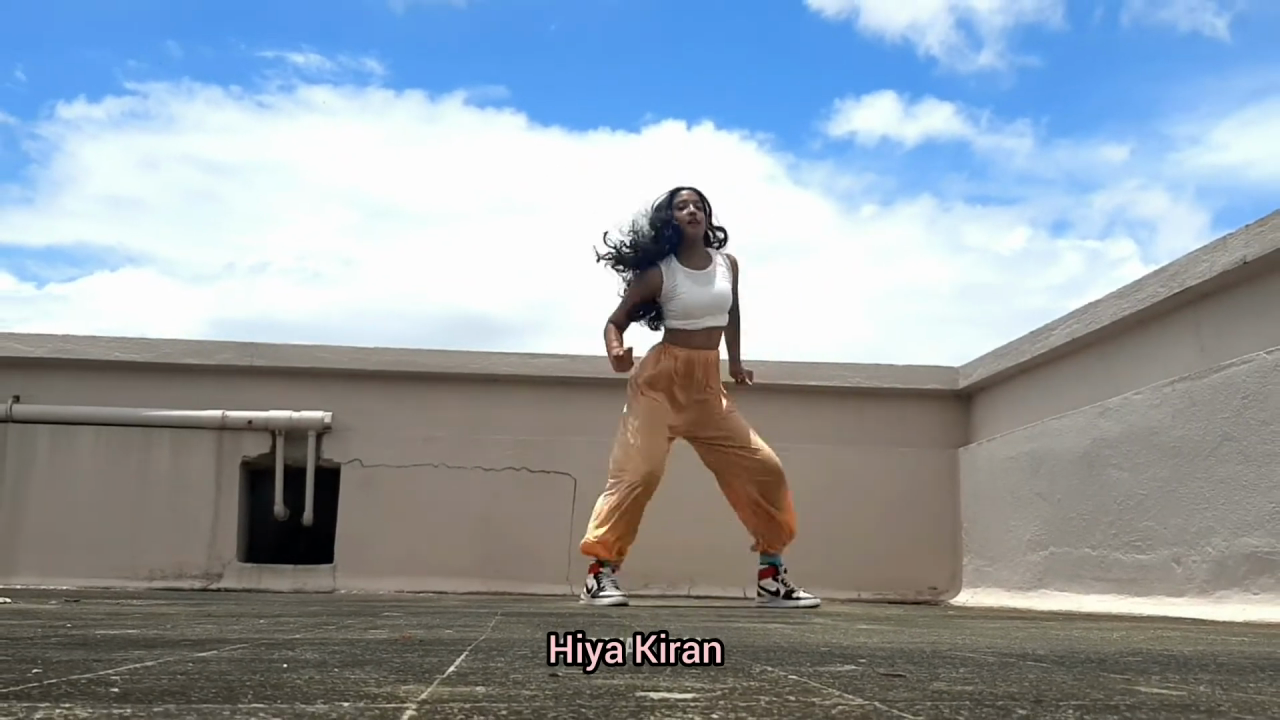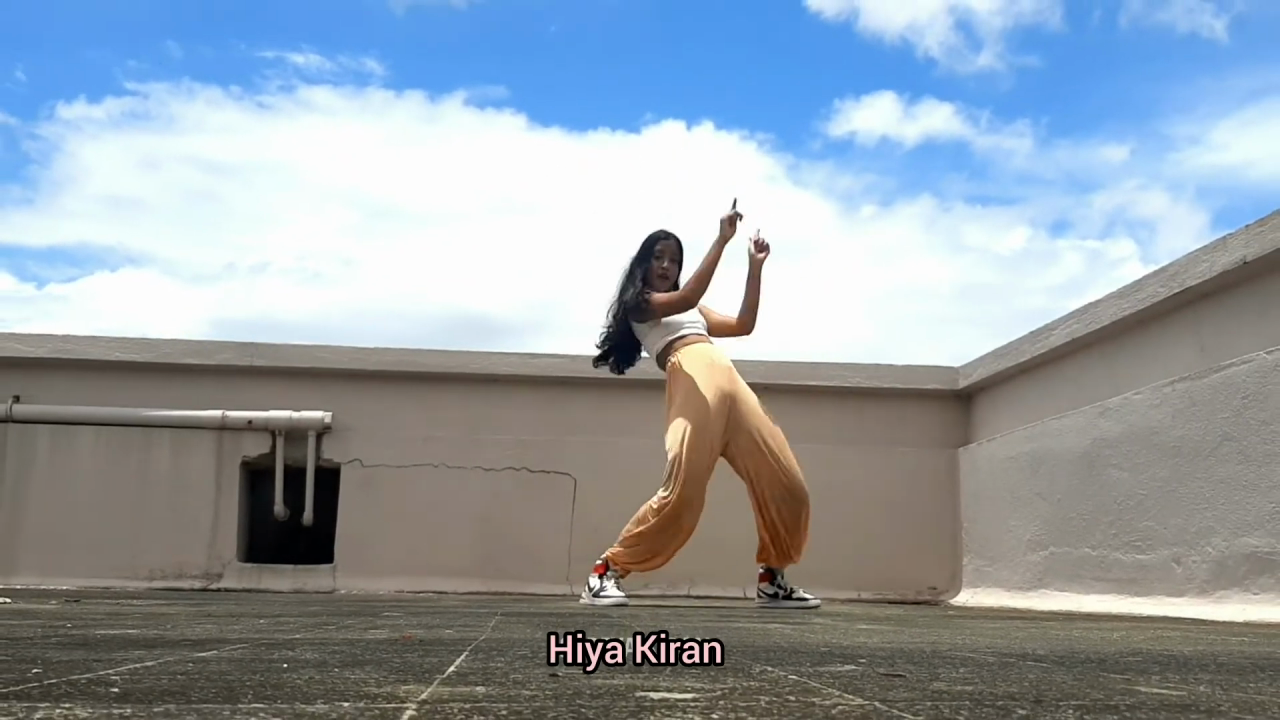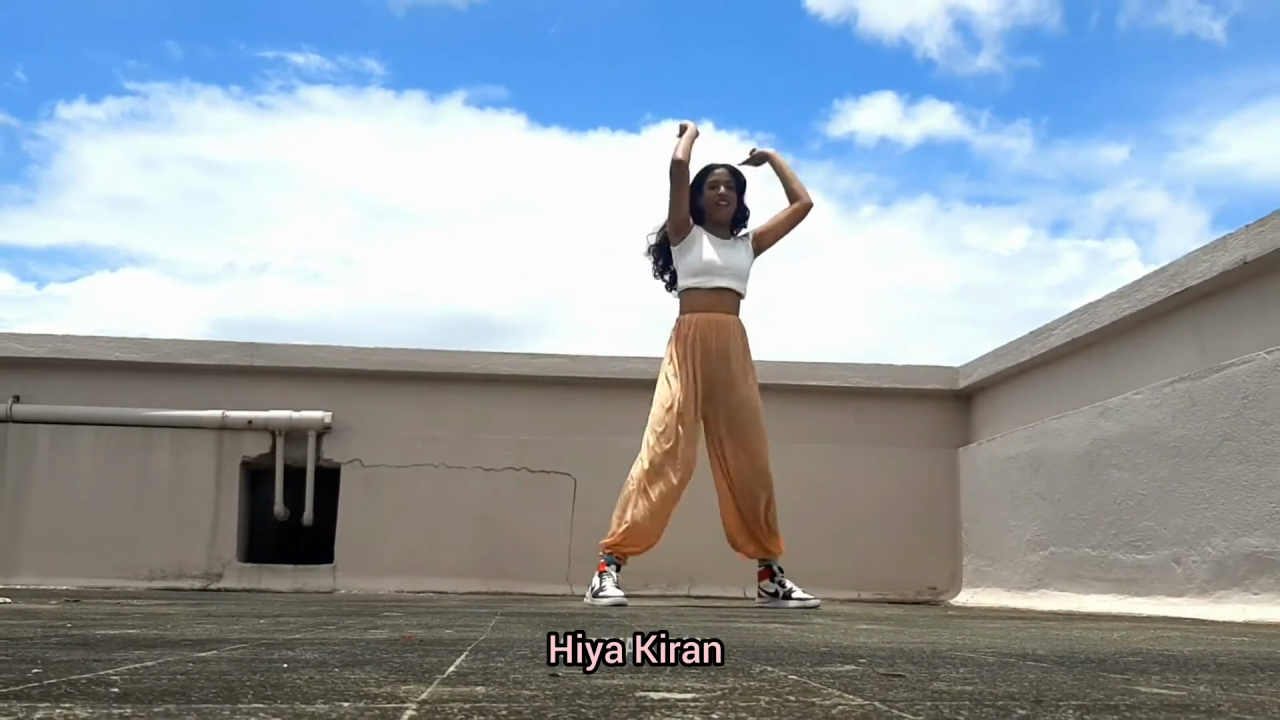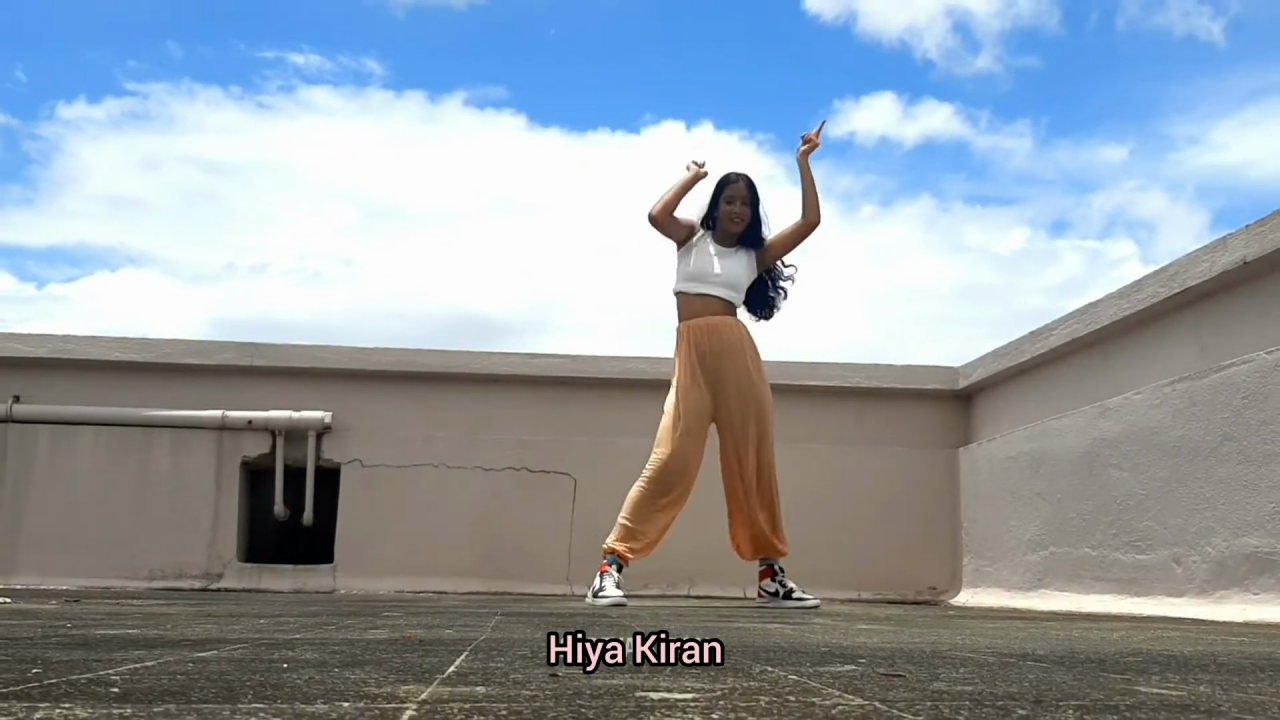
dt=0.3s
person 1, frame 1
left shoulder: (728, 263)
right shoulder: (658, 270)
right elbow: (616, 321)
left wrist: (736, 363)
right wrist: (616, 349)
left hip: (707, 385)
right hip: (661, 381)
left knee: (765, 468)
right knee: (639, 471)
left ankle: (771, 575)
right ankle: (601, 569)
person 1, frame 2
left shoulder: (691, 305)
right shoulder: (640, 303)
left elbow: (744, 325)
right elbow: (692, 295)
left wrist: (756, 266)
right wrist: (720, 240)
left hip: (732, 385)
right hip: (690, 385)
left knee: (787, 486)
right knee: (684, 490)
left ankle: (773, 577)
right ankle: (607, 571)
person 1, frame 3
left shoulder: (749, 243)
right shoulder: (684, 233)
left elbow: (803, 205)
right elbow: (677, 165)
left wrist: (773, 160)
right wrist: (690, 134)
left hip: (733, 355)
right hip: (689, 352)
left knee: (750, 465)
right knee: (662, 457)
left ankle: (770, 574)
right ankle: (607, 566)
person 1, frame 4
left shoulder: (755, 255)
right shoulder: (691, 234)
left elbow: (810, 222)
right elbow: (657, 217)
left wrist: (803, 162)
right wrist: (688, 178)
left hip: (740, 355)
right hip: (691, 354)
left knee: (752, 465)
right knee: (671, 462)
left ankle: (771, 574)
right ankle: (611, 565)
